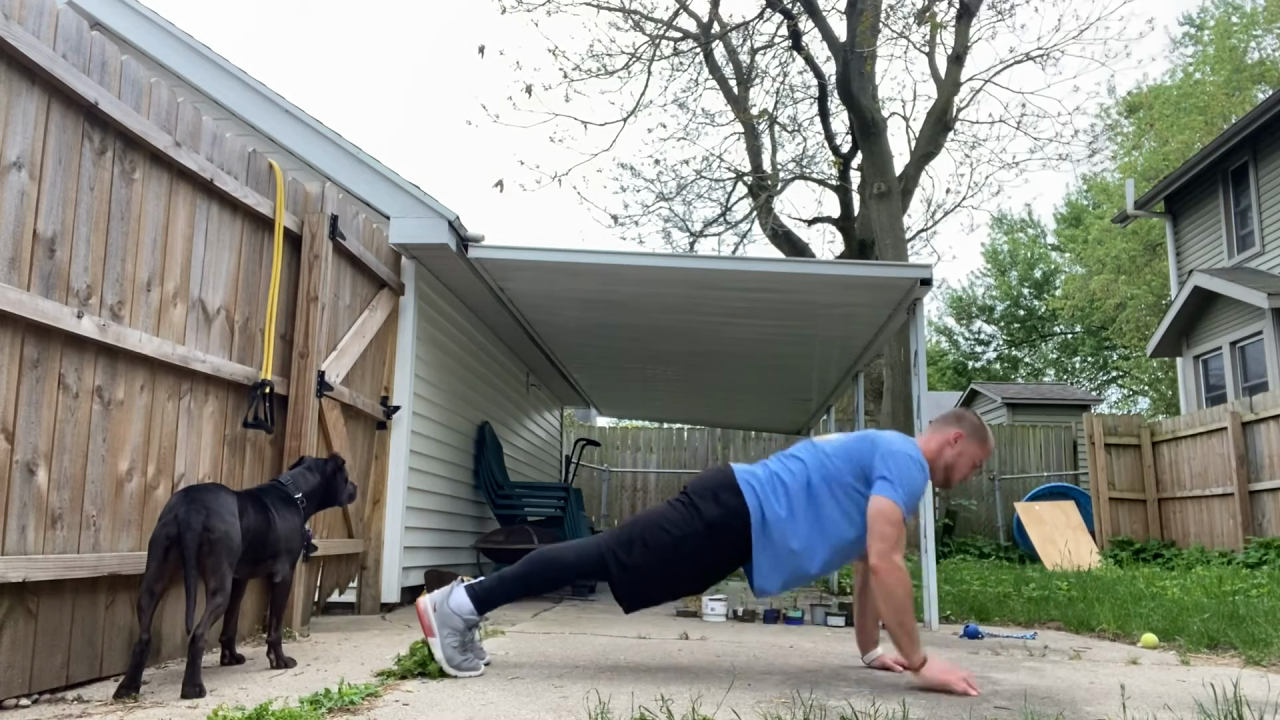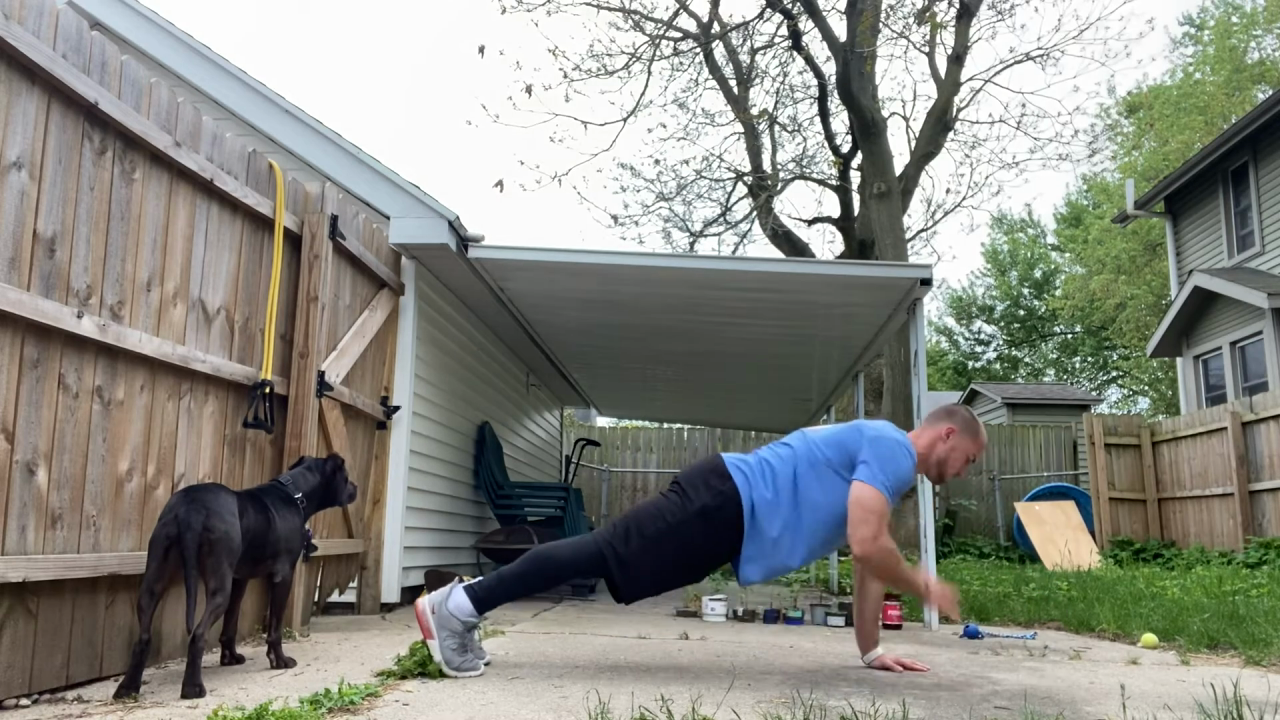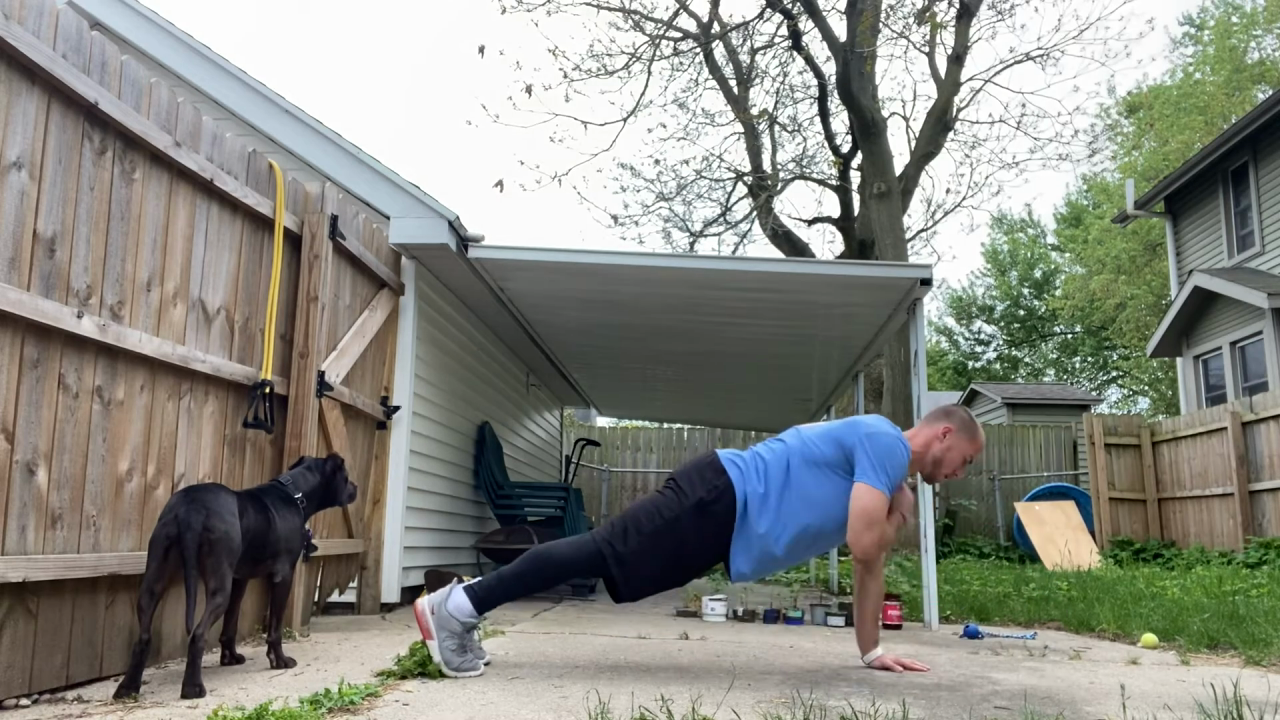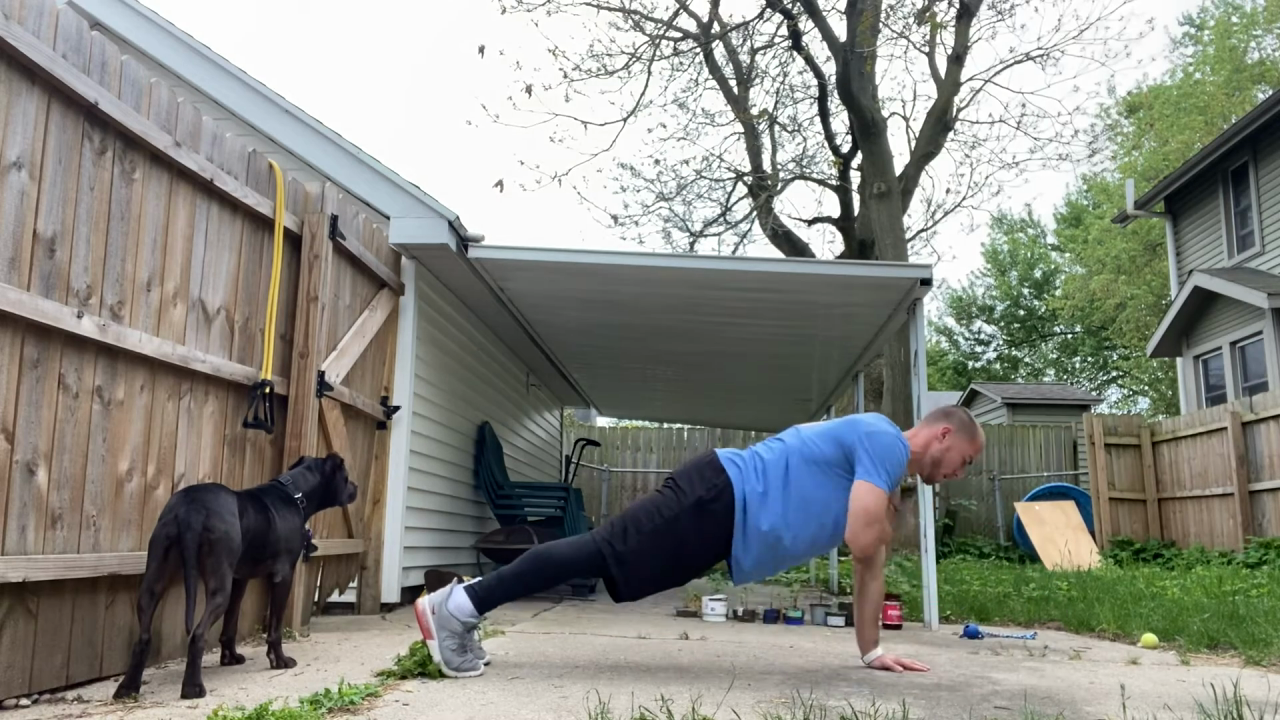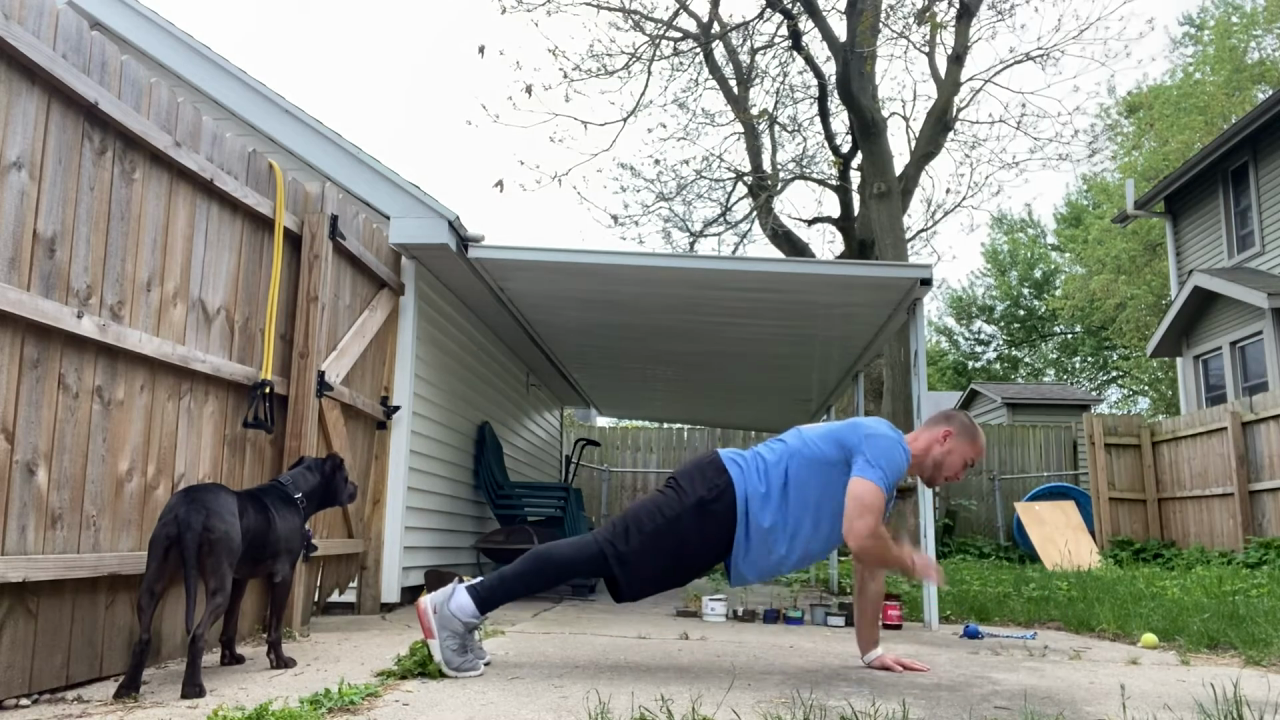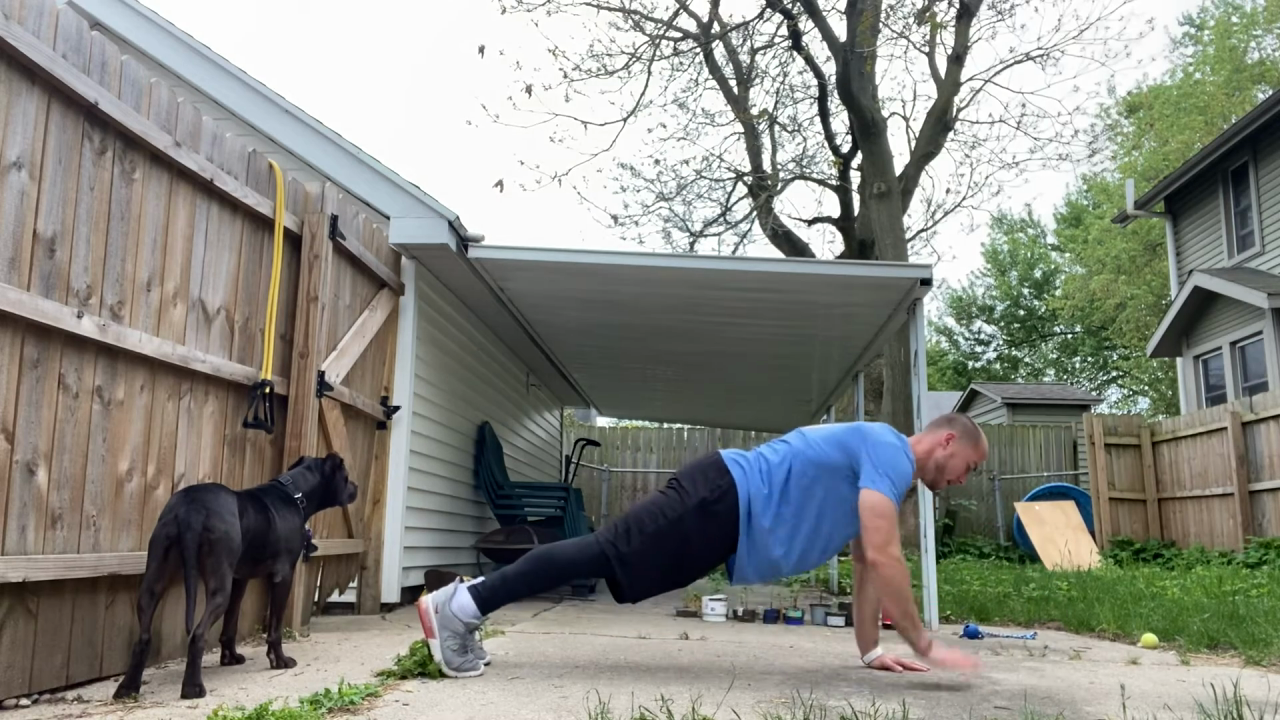
dt=0.1s
person 1, frame 1
left shoulder: (886, 455)
right shoulder: (906, 463)
left elbow: (862, 562)
right elbow: (884, 564)
left wrist: (873, 650)
right wrist: (917, 660)
left hip: (739, 512)
right hip: (734, 513)
left knee: (600, 556)
right knee: (607, 558)
left ankle: (463, 602)
right ankle: (460, 604)
person 1, frame 2
left shoulder: (882, 457)
right shoulder: (891, 448)
left elbow: (867, 564)
right elbow: (866, 546)
left wrist: (871, 649)
right wrist: (921, 585)
left hip: (728, 511)
right hip: (721, 504)
left knee: (599, 556)
right knee: (603, 555)
left ankle: (462, 604)
right ankle: (456, 604)
person 1, frame 3
left shoulder: (879, 455)
right shoulder: (886, 442)
left elbow: (866, 562)
right elbow: (865, 547)
left wrist: (871, 650)
right wrist: (898, 517)
left hip: (723, 508)
right hip: (718, 498)
left knee: (596, 554)
right knee: (602, 554)
left ankle: (462, 604)
right ankle: (456, 606)
person 1, frame 4
left shoulder: (879, 463)
right shoulder: (883, 440)
left elbow: (868, 562)
right elbow: (865, 543)
left wrist: (871, 650)
right wrist: (897, 520)
left hip: (724, 510)
right hip: (716, 498)
left knee: (597, 554)
right knee: (601, 554)
left ankle: (462, 604)
right ankle: (455, 605)
person 1, frame 5
left shoulder: (877, 463)
right shoulder: (884, 443)
left elbow: (867, 564)
right elbow: (861, 540)
left wrist: (871, 649)
right wrist: (911, 561)
left hip: (724, 510)
right hip: (717, 499)
left knee: (597, 553)
right knee: (604, 555)
left ankle: (464, 604)
right ankle: (458, 605)
person 1, frame 6
left shoulder: (880, 465)
right shoulder: (888, 452)
left elbow: (866, 563)
right elbow: (885, 560)
left wrist: (872, 650)
right wrist: (925, 649)
left hip: (726, 510)
right hip: (719, 499)
left knee: (597, 554)
right knee: (602, 553)
left ankle: (463, 606)
right ankle: (458, 606)
